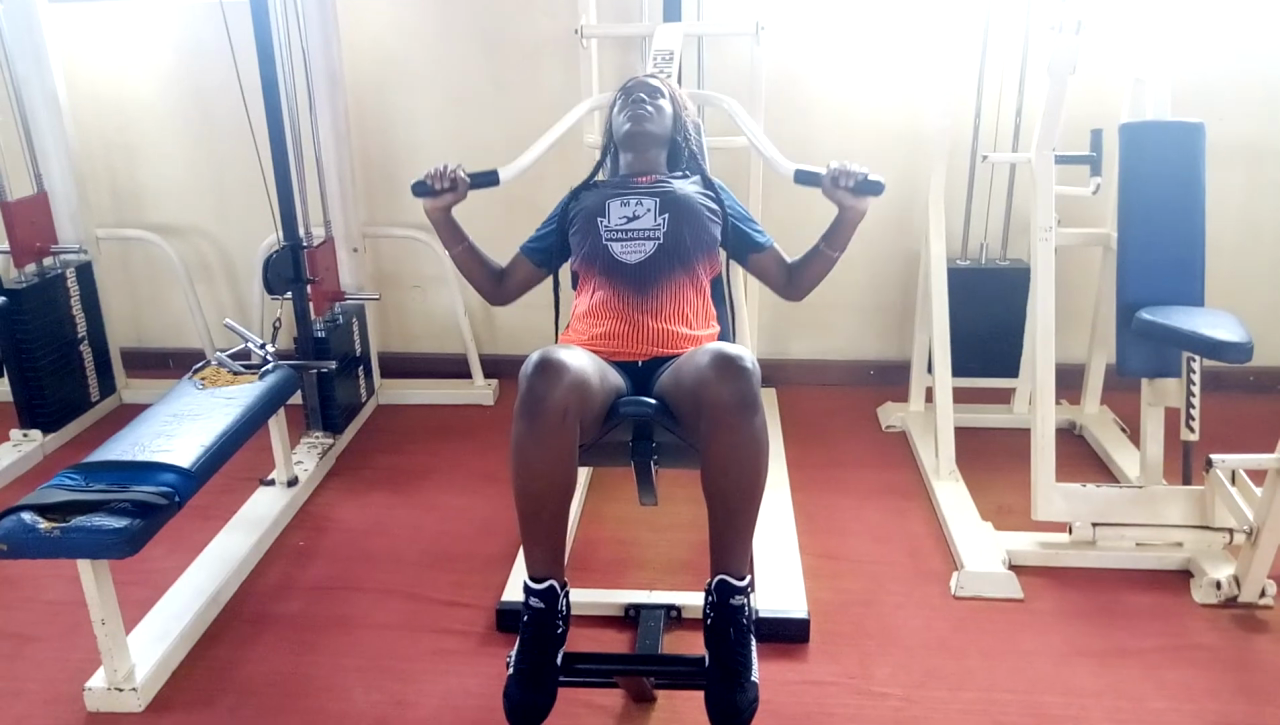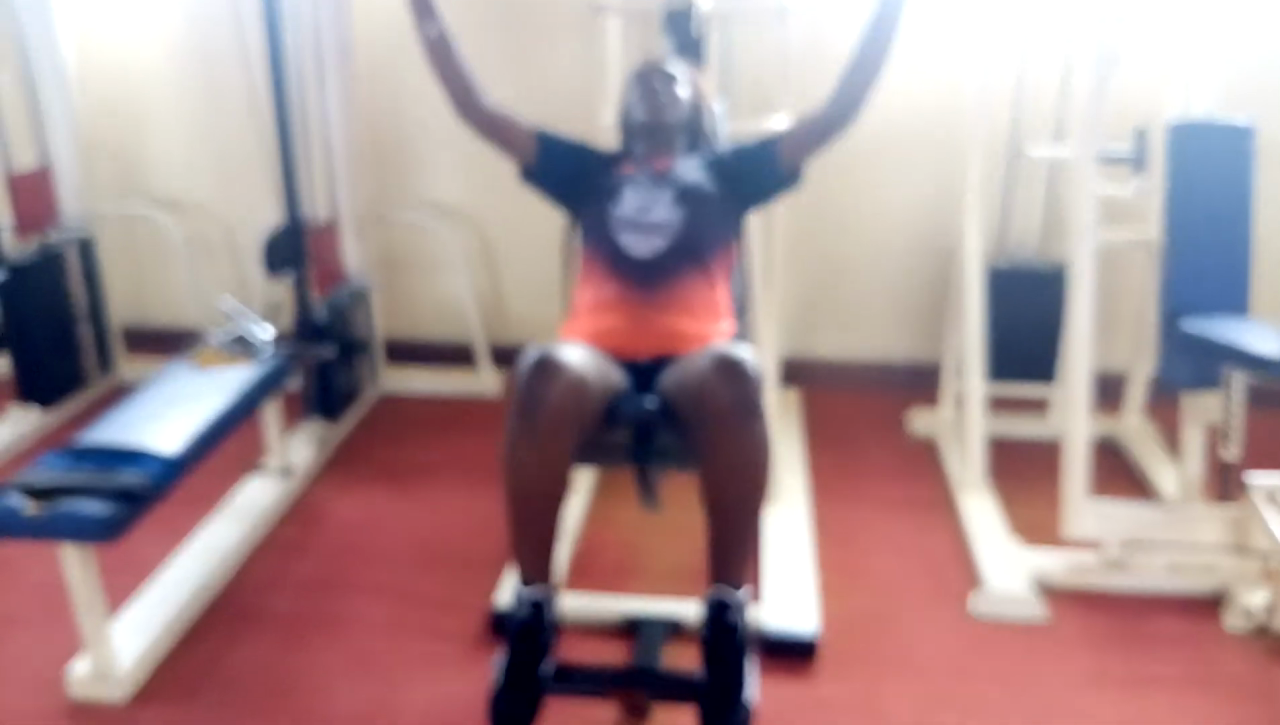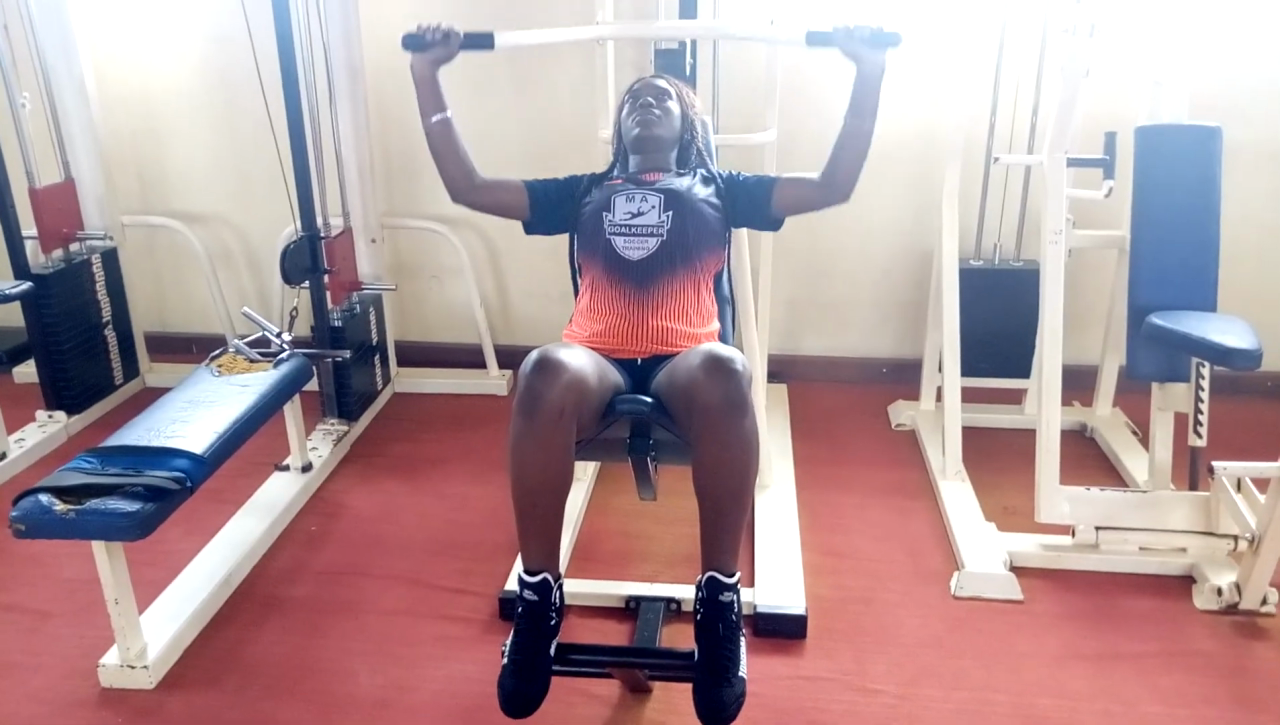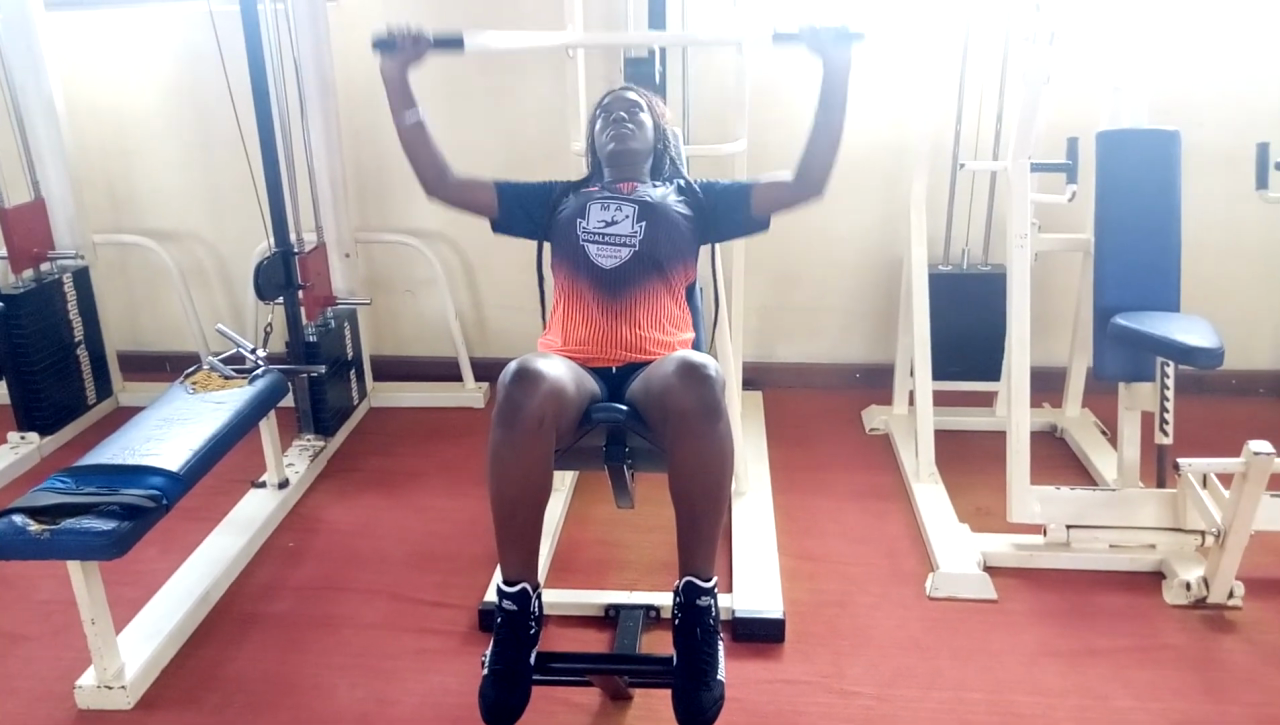
dt=1s
person 1, frame 1
left shoulder: (708, 194)
right shoulder: (580, 200)
left elbow: (793, 282)
right elbow: (498, 288)
left wrist: (848, 214)
right wrist: (442, 217)
left hip: (685, 362)
right hip: (596, 362)
left knee: (733, 370)
right knee: (546, 373)
left ankle: (729, 599)
right ankle: (544, 600)
person 1, frame 2
left shoulder: (727, 173)
right shoulder: (589, 172)
left elbow: (836, 115)
right elbow: (476, 111)
left hip: (693, 360)
right hip: (598, 358)
left knee: (735, 373)
right knee: (544, 372)
left ankle: (727, 612)
right ankle: (532, 606)
person 1, frame 3
left shoulder: (718, 190)
right shoulder: (583, 192)
left elbow: (835, 186)
right elbow: (465, 187)
left wrist: (868, 74)
right wrist: (427, 77)
left hip: (683, 361)
right hip: (596, 360)
left knee: (725, 372)
right knee: (544, 372)
left ankle: (719, 597)
right ankle: (539, 594)
person 1, frame 4
left shoulder: (690, 198)
right shoulder: (559, 200)
left elbow: (807, 187)
right elbow: (442, 186)
left wrist: (834, 76)
right wrist: (398, 86)
left hip: (657, 369)
right hip: (572, 368)
left knee: (698, 378)
right knee: (524, 384)
left ankle: (697, 604)
right ankle: (517, 606)
